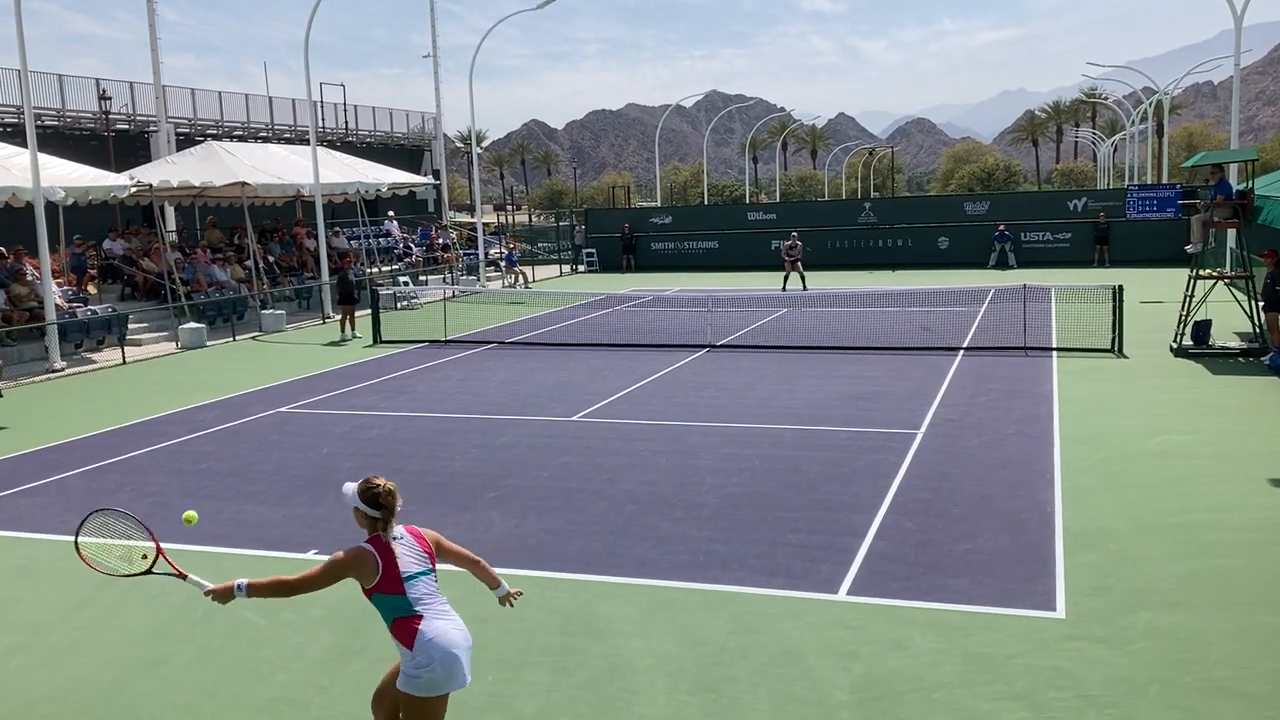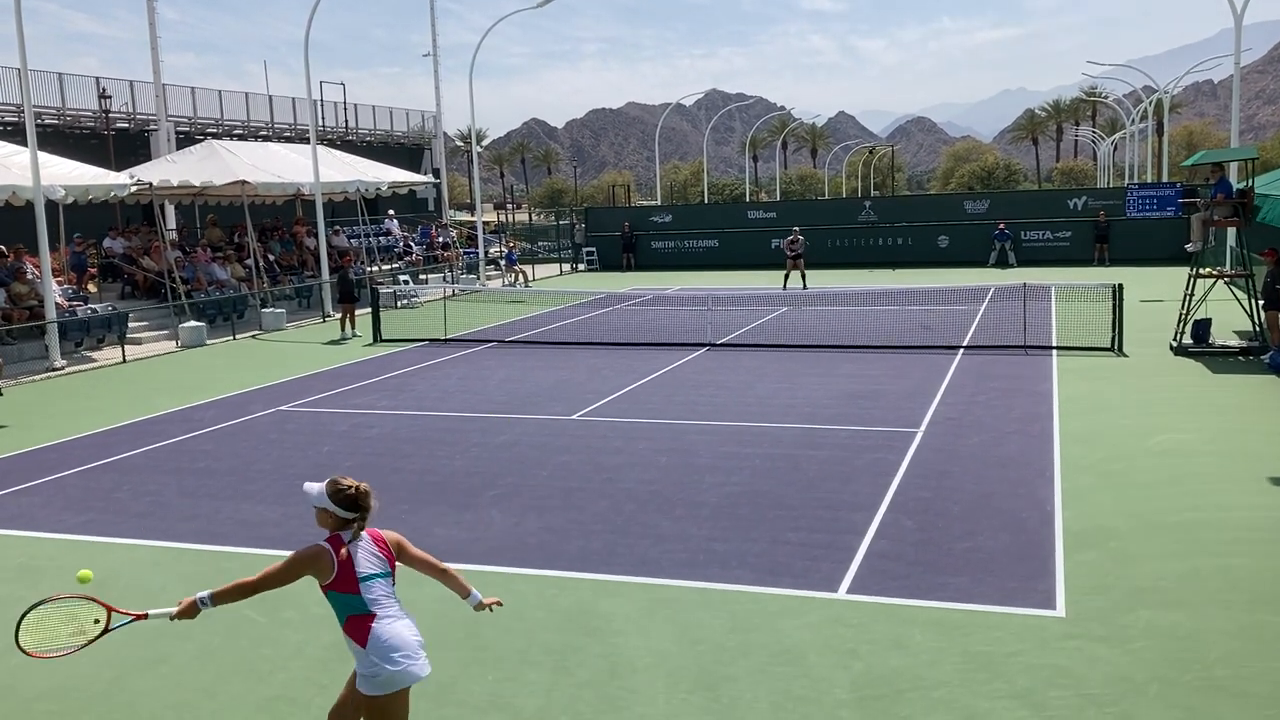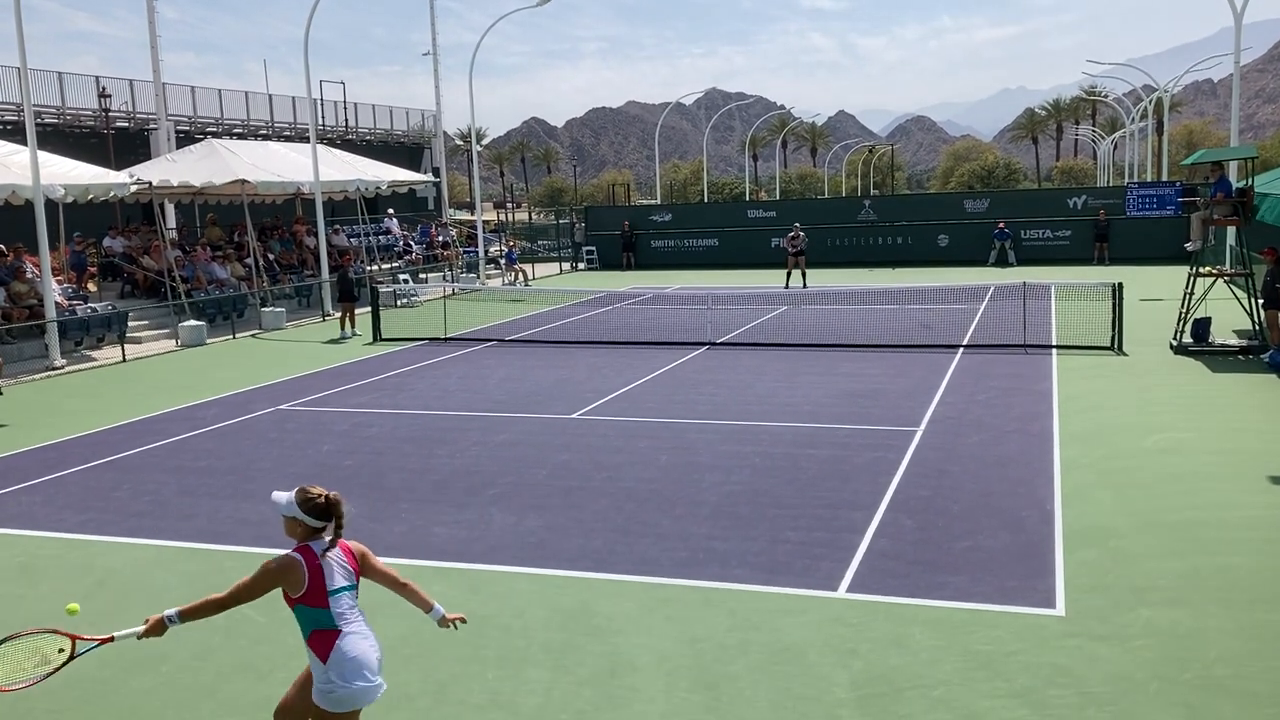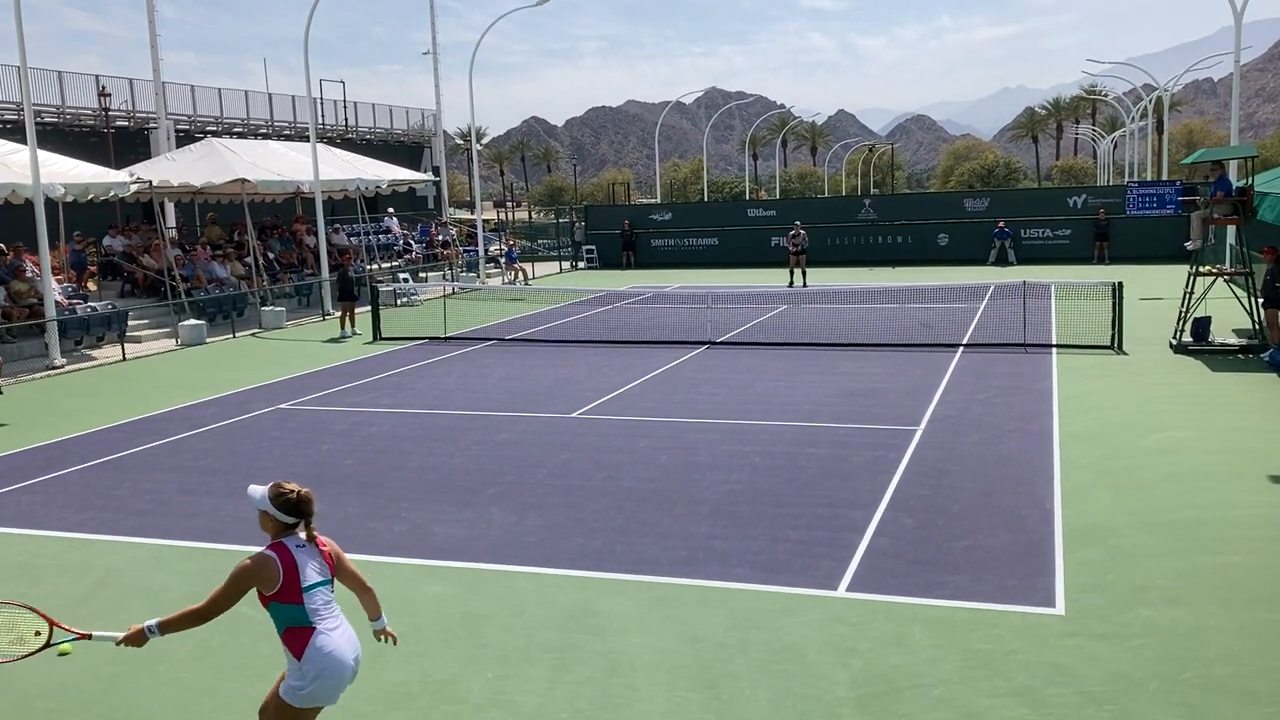
dt=0.1s
person 1, frame 1
left shoulder: (362, 556)
right shoulder: (420, 536)
left elbow: (295, 585)
right elbow: (474, 562)
left wrist: (239, 588)
right wrist: (502, 590)
left hip: (430, 653)
right hip: (455, 637)
person 1, frame 2
left shoulder: (320, 555)
right shoulder: (384, 539)
left elbow: (256, 584)
right elbow: (440, 569)
left wrist: (201, 601)
right wrist: (475, 599)
left hip: (383, 654)
right hip: (402, 641)
person 1, frame 3
left shoulder: (288, 566)
right shoulder: (349, 550)
left elbow: (225, 601)
right elbow: (402, 585)
left wrist: (169, 618)
right wrist: (439, 613)
left hip: (343, 669)
right hip: (360, 655)
person 1, frame 4
left shoulder: (260, 564)
right shoulder: (324, 546)
left elbow: (204, 613)
right elbow: (365, 590)
left wrist: (150, 630)
right wrist: (378, 623)
left hip: (319, 663)
right hip: (347, 649)
